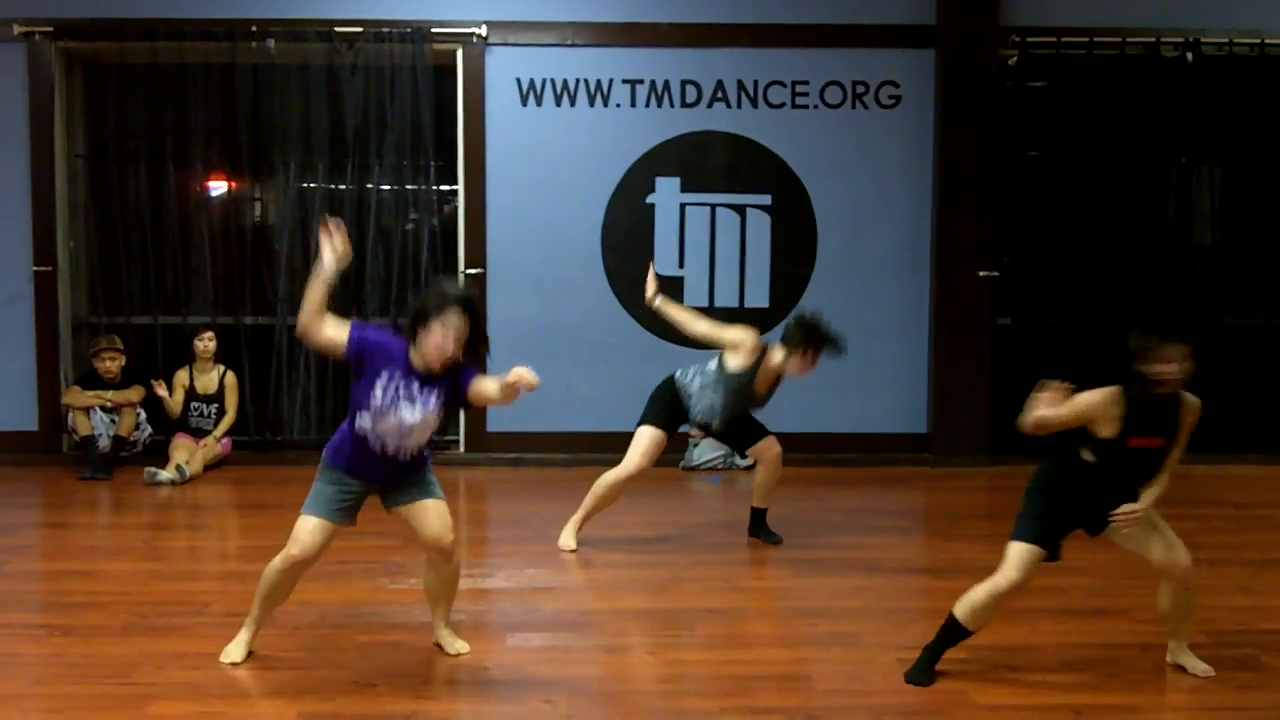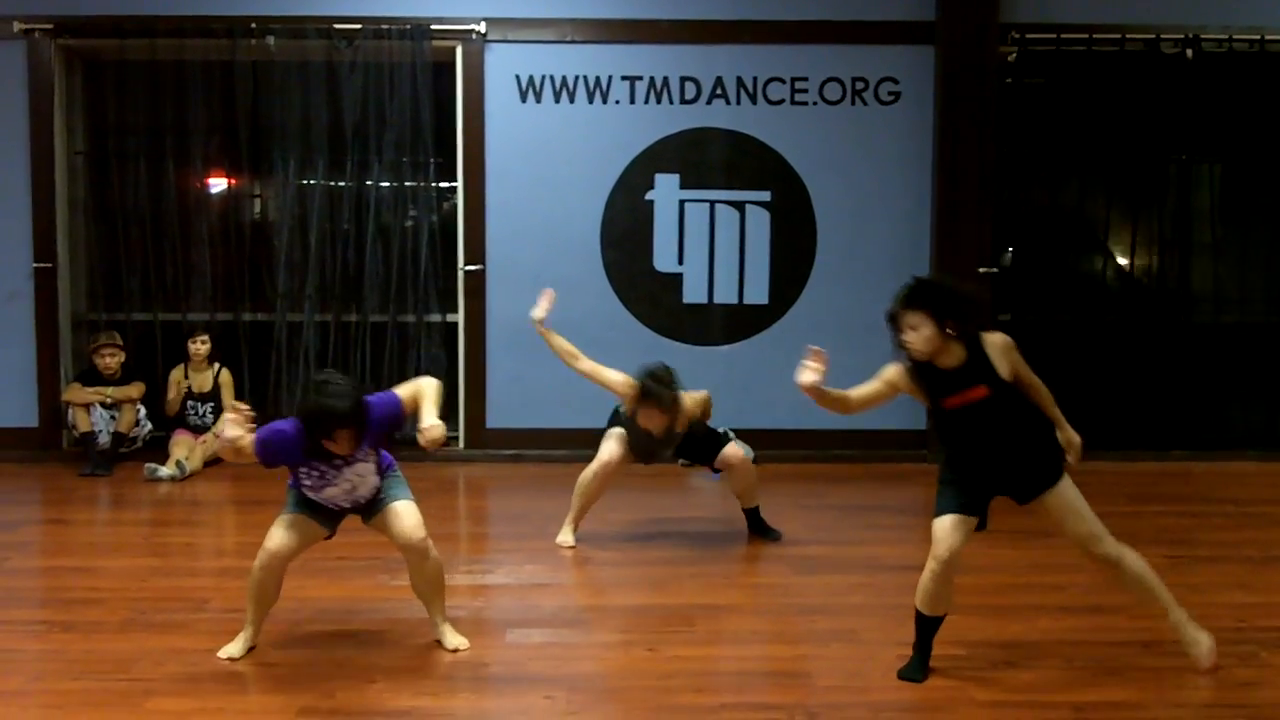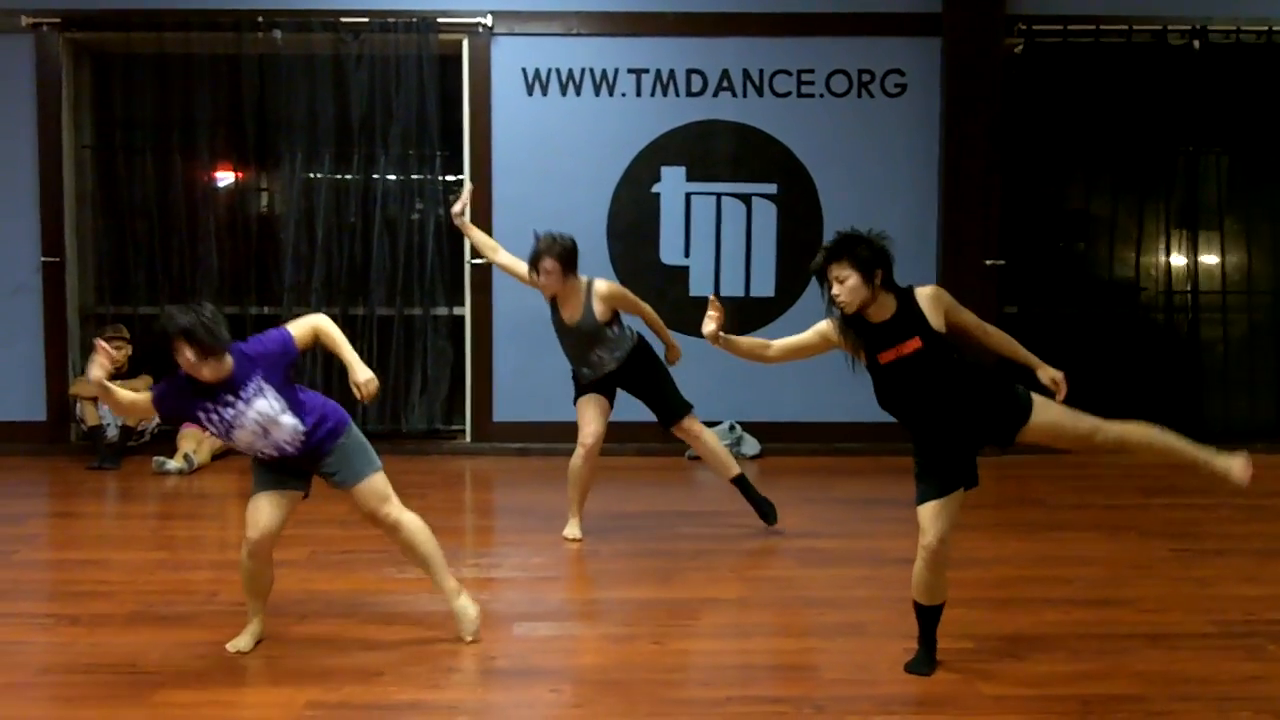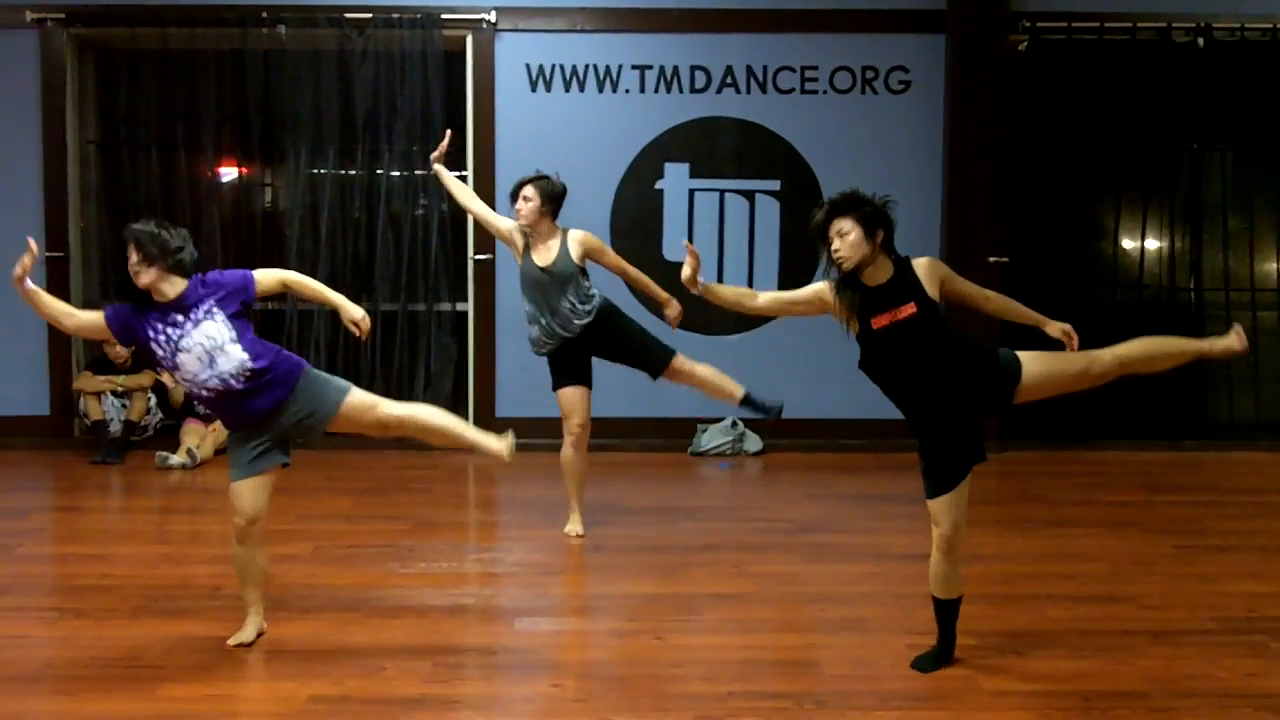
dt=0.4s
person 1, frame 1
left shoulder: (1187, 407)
right shoulder: (1107, 402)
left elbow: (1165, 468)
right elbow: (1032, 427)
left wrist: (1145, 503)
right wrist: (1039, 416)
left hip: (1113, 496)
right hip: (1058, 490)
left knee: (1177, 563)
right knee: (1009, 578)
left ankle: (1178, 648)
right ankle: (931, 654)
person 1, frame 2
left shoulder: (996, 346)
right shoulder: (907, 375)
left elbow: (1029, 382)
right elbow: (849, 404)
left wrist: (1062, 426)
right wrist: (816, 389)
left hip: (1027, 456)
right hip: (965, 470)
left knee: (1099, 543)
right knee: (943, 555)
left ankle: (1180, 621)
right ankle: (921, 654)
person 1, frame 3
left shoulder: (929, 299)
right shoulder: (841, 330)
left elbow: (982, 331)
right elbow: (772, 351)
left wrist: (1039, 365)
right wrist: (721, 338)
left hip: (991, 404)
right hip: (937, 439)
left knee: (1104, 433)
right knee: (932, 545)
left ankle: (1215, 460)
right ankle: (926, 647)
person 1, frame 4
left shoulder: (925, 270)
right shoulder: (835, 295)
left elbow: (983, 298)
right elbow: (758, 302)
left wrist: (1044, 321)
right wrist: (700, 286)
left hip: (985, 377)
right hip: (938, 421)
left knee: (1101, 363)
right knee: (946, 538)
left ankle: (1213, 347)
right ankle: (945, 644)
person 2, frame 1
left shoulder: (451, 377)
right shoulder: (377, 347)
left elbow: (494, 390)
right elbow: (310, 328)
left wrist: (514, 380)
right wrist: (327, 270)
left hip: (406, 473)
right hip: (346, 469)
left knee: (442, 543)
right knee: (299, 554)
left ankle: (441, 627)
right ankle: (248, 631)
person 2, frame 2
left shoulder: (372, 414)
right shoulder: (288, 436)
left elbow: (425, 383)
right elbow: (235, 454)
left wrist: (428, 417)
right wrist: (231, 438)
left hip: (379, 483)
right hip: (315, 500)
left knee: (416, 541)
right knee: (272, 553)
left ankle: (441, 624)
right ankle: (249, 632)
person 2, frame 3
left shoulder: (259, 353)
right shoulder: (182, 392)
left elbow: (316, 322)
right elbow: (131, 406)
left wrist: (356, 365)
right wrist: (101, 384)
left hip: (329, 437)
right hip: (276, 462)
left knee: (389, 513)
right knee: (257, 539)
left ankle: (454, 593)
right ankle: (255, 623)
person 2, frame 4
left shoulder: (217, 287)
right shoulder: (139, 318)
left elbow: (284, 277)
right elbow: (74, 321)
left wrist: (342, 303)
right wrist: (25, 285)
left hip: (293, 387)
right hip: (249, 426)
left knee: (390, 415)
right knee: (245, 523)
left ankle: (485, 441)
right ankle: (254, 618)
person 3, frame 1
left shoulder: (778, 369)
right shoulder: (747, 344)
right elbow: (697, 326)
right wrist: (656, 299)
left hip: (717, 411)
right hip: (676, 397)
left knee: (771, 450)
right knee: (633, 466)
left ankle: (758, 523)
right ankle: (574, 524)
person 3, frame 2
left shoulder: (687, 405)
right shoulder: (629, 389)
left elbow: (705, 397)
right elbow: (579, 361)
left wrist: (701, 424)
right wrist: (541, 324)
left hip: (674, 437)
right hip: (628, 426)
left knee: (738, 458)
right knee: (606, 461)
left ankle: (755, 521)
right ankle: (569, 526)
person 3, frame 3
left shoulder: (603, 292)
right shoulder: (545, 285)
left elbow: (643, 309)
right elbow: (497, 254)
left wrist: (670, 344)
right wrist: (461, 220)
left hip: (633, 362)
right hip: (590, 374)
left knee: (689, 427)
right knee: (588, 442)
left ankle: (751, 494)
right ankle: (573, 519)
person 3, frame 4
left shoulder: (578, 240)
right shoulder: (517, 238)
left elbow: (625, 269)
right elbow: (471, 202)
left wrist: (666, 299)
right wrist: (438, 166)
left hip: (600, 324)
right hip: (561, 346)
left knee: (677, 366)
right knee: (575, 431)
left ankle: (754, 404)
right ankle: (575, 515)
